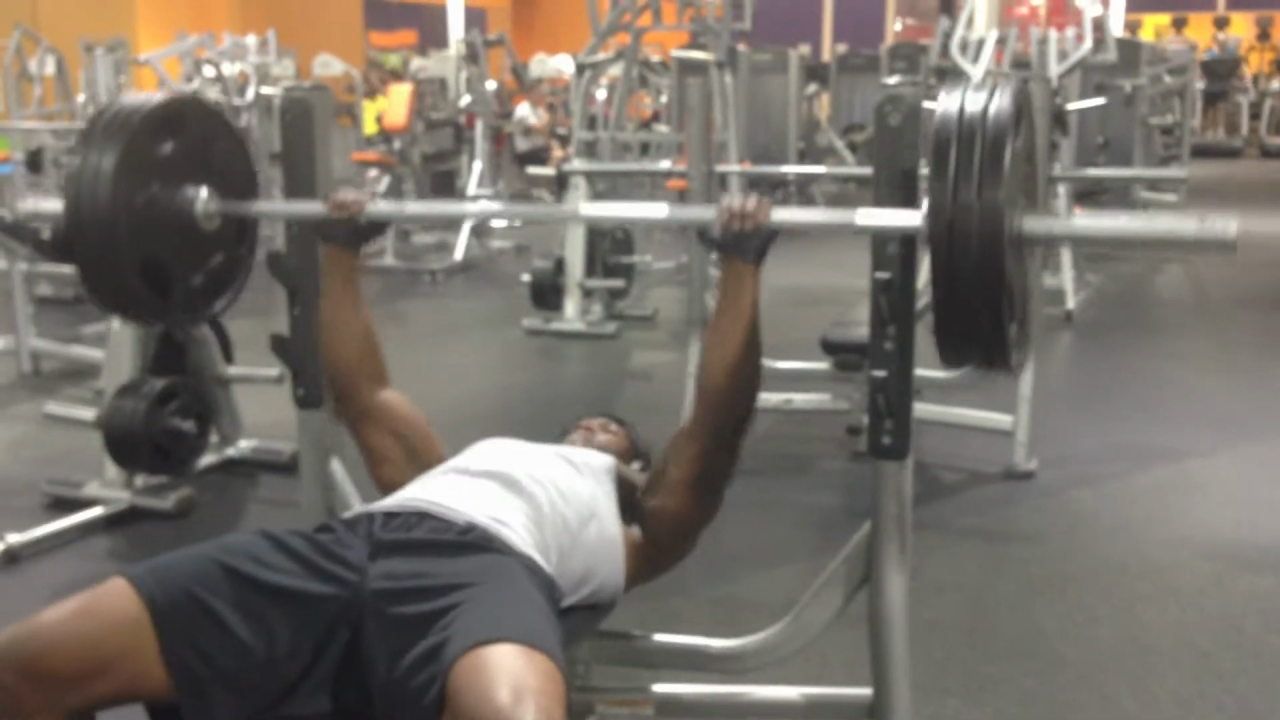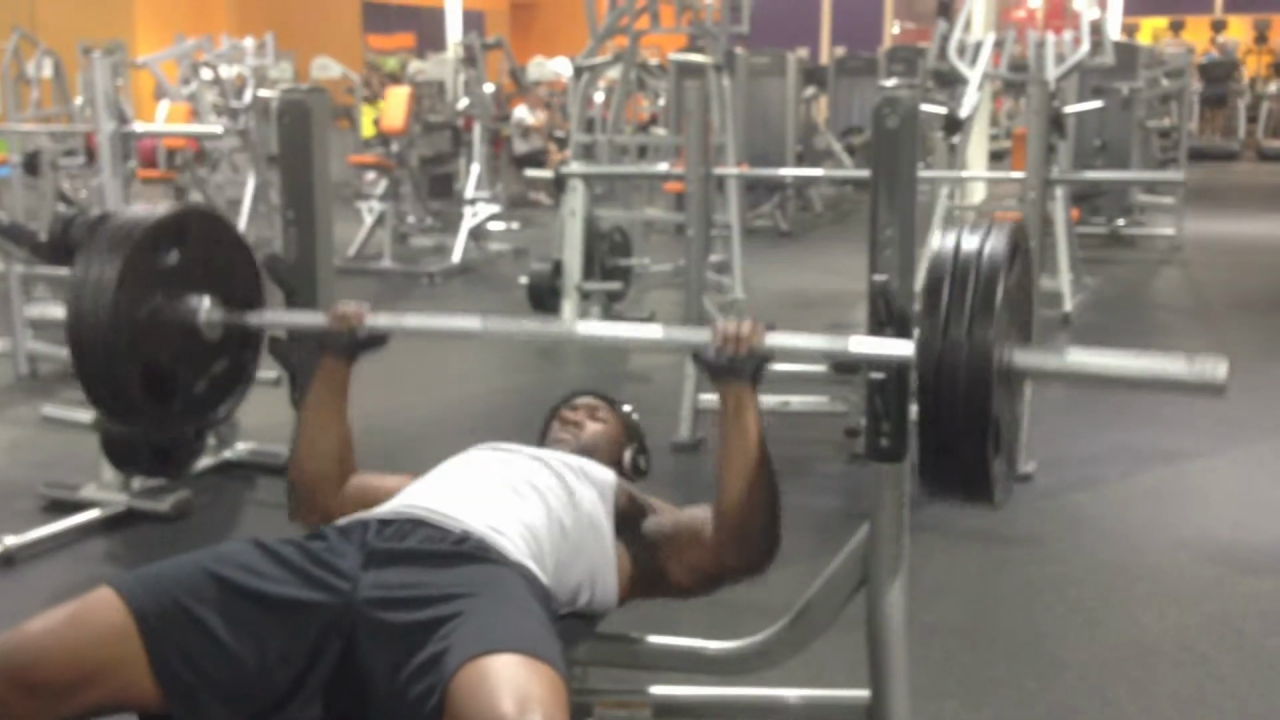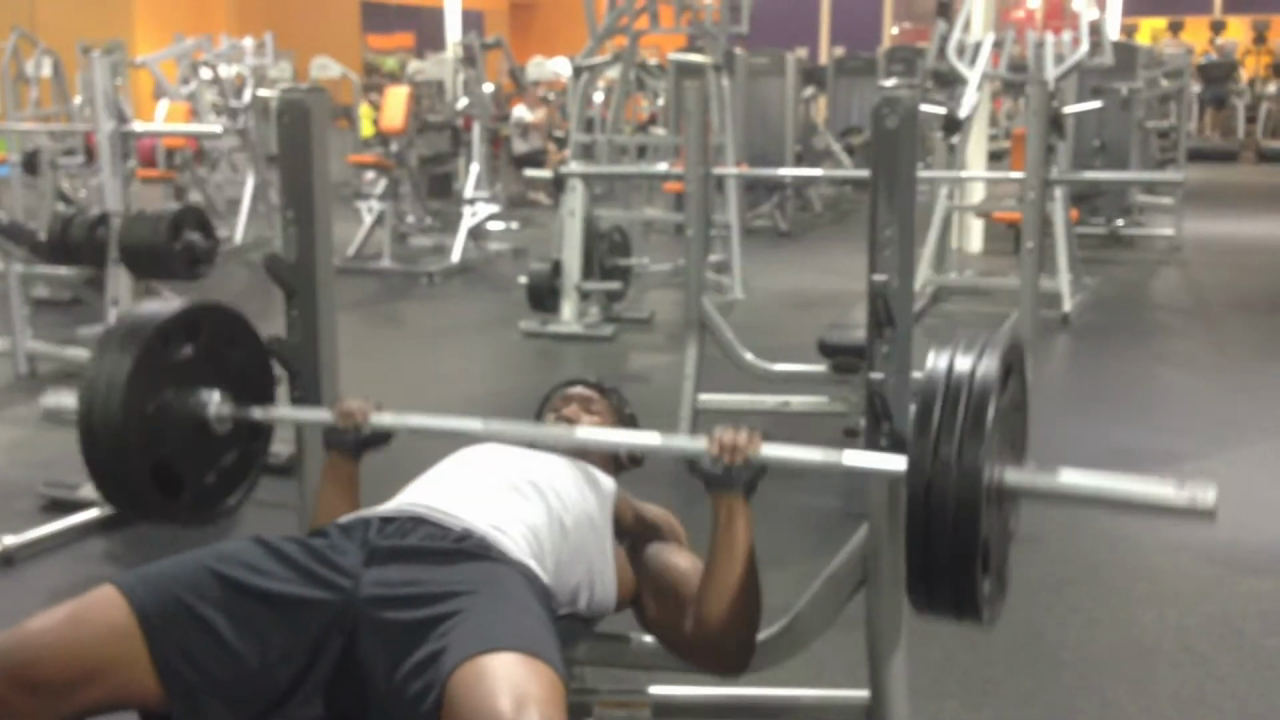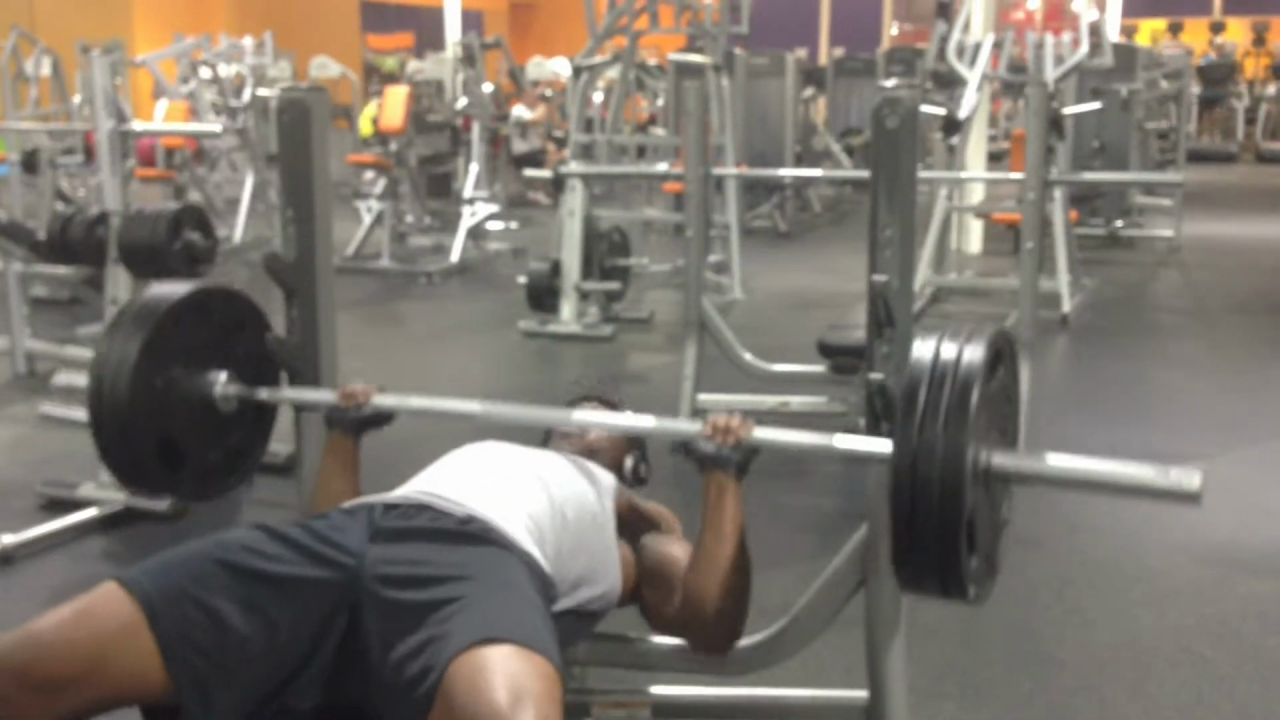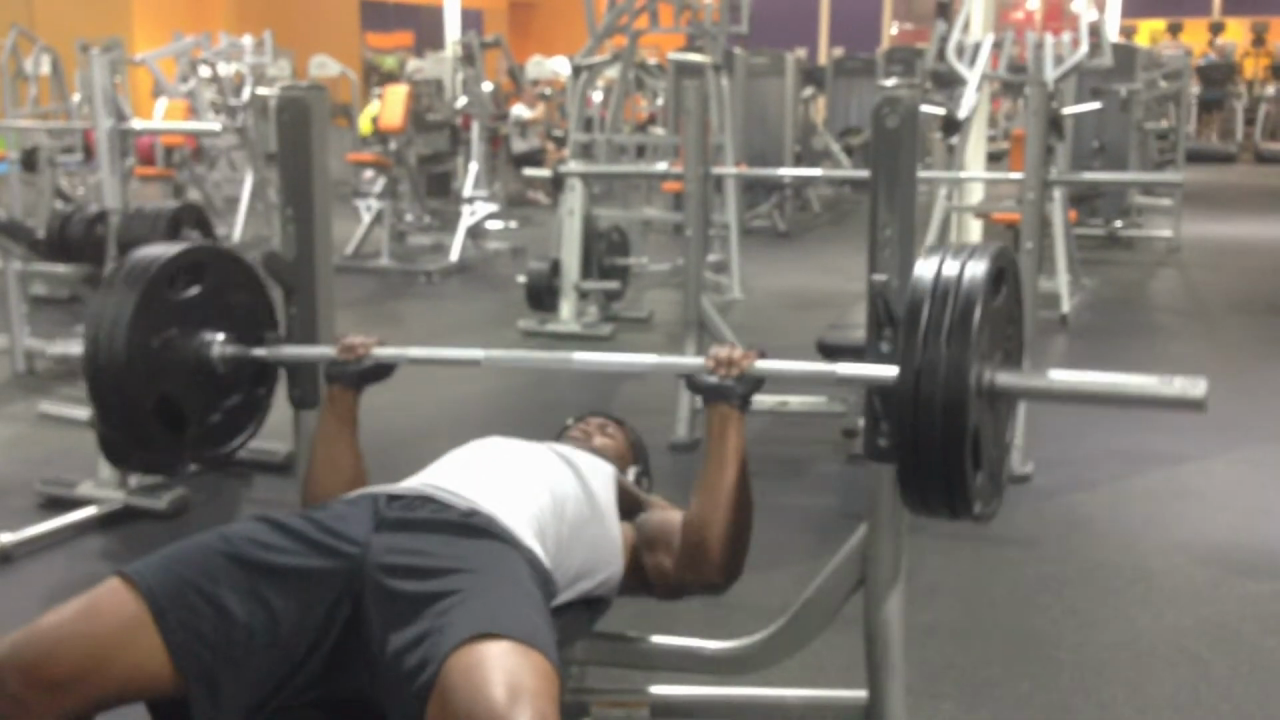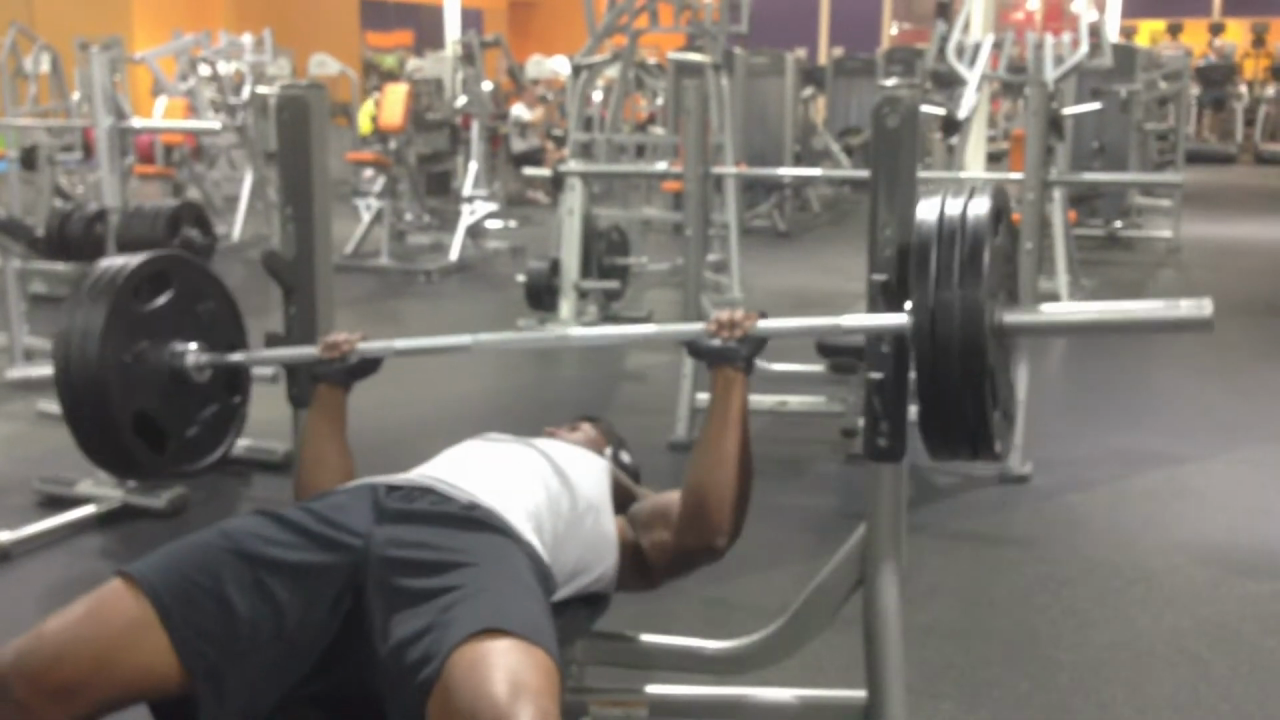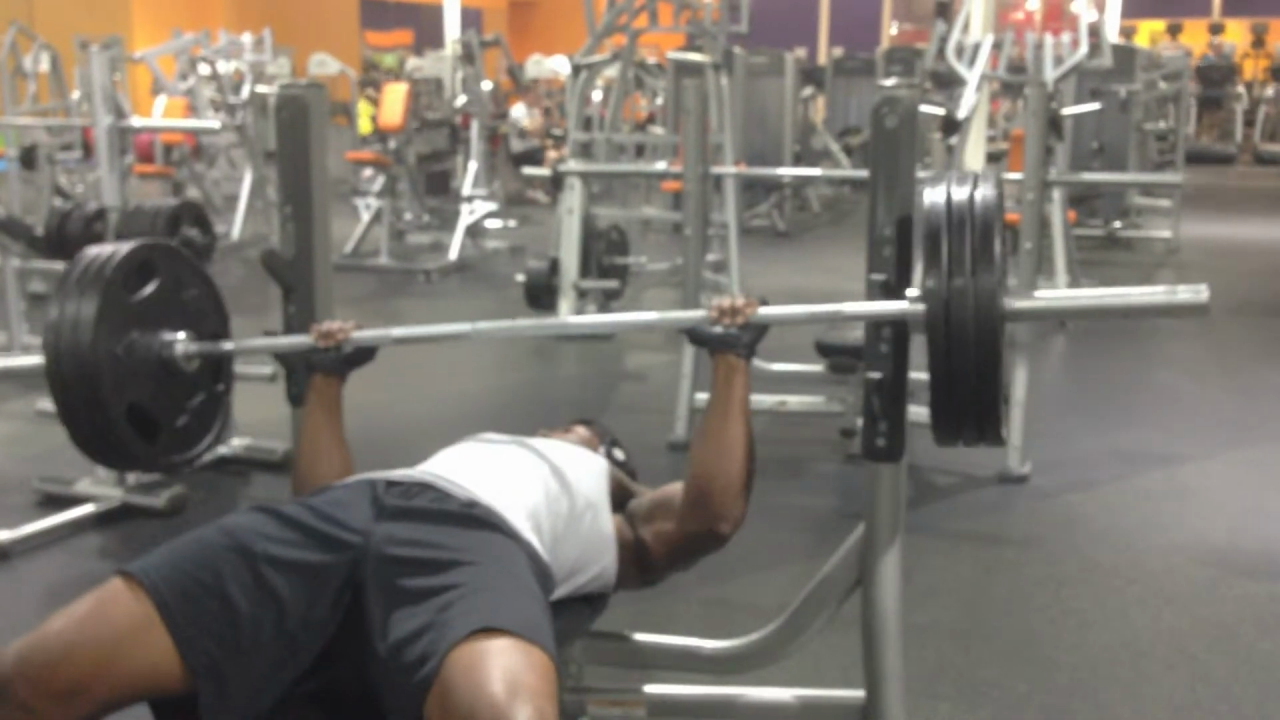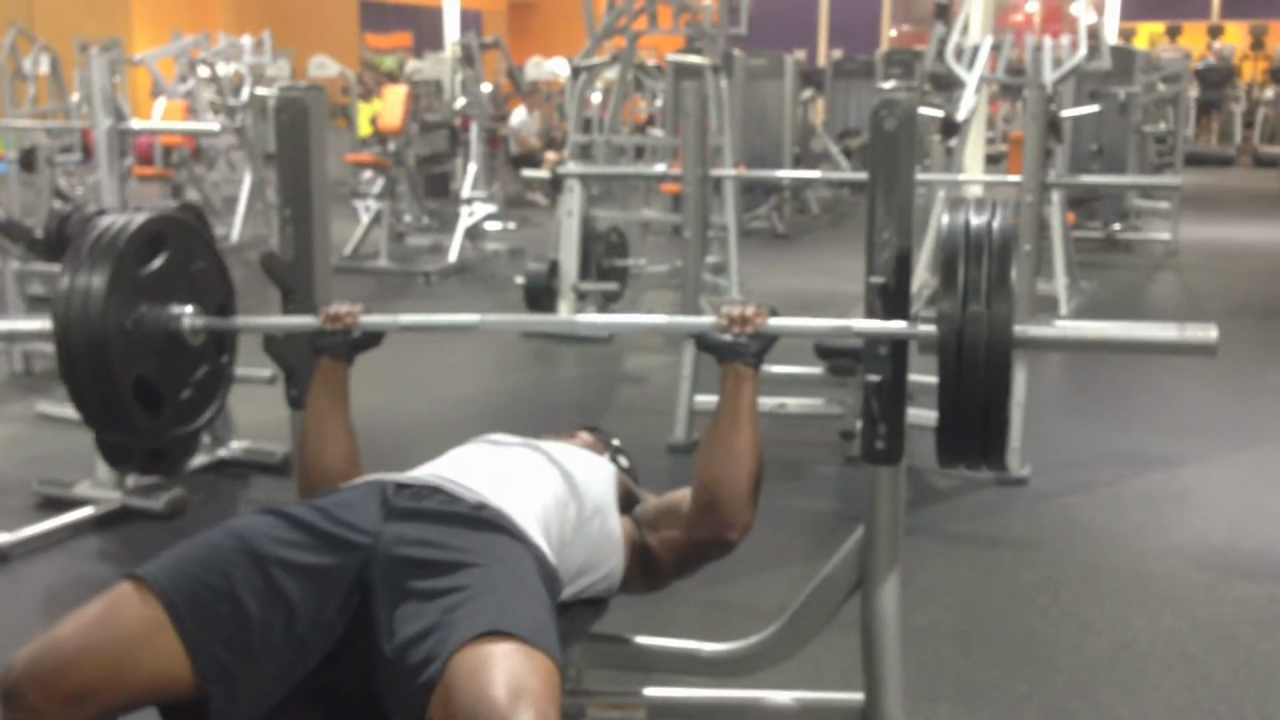
dt=0.3s
person 1, frame 1
left shoulder: (638, 520)
right shoulder: (462, 461)
left elbow: (717, 423)
right elbow: (362, 391)
left wrist: (740, 270)
right wrist: (341, 252)
right hip: (347, 545)
person 1, frame 2
left shoulder: (637, 527)
right shoulder: (474, 458)
left elbow: (743, 544)
right elbow: (318, 496)
left wrist: (737, 388)
right wrist: (333, 360)
left hip: (483, 576)
right hip: (342, 558)
person 1, frame 3
left shoulder: (638, 523)
right shoulder: (473, 454)
left elbow: (720, 643)
left wrist: (732, 493)
right wrist: (343, 454)
left hip: (484, 575)
right hip: (344, 553)
person 1, frame 4
left shoulder: (636, 521)
right shoulder: (484, 452)
left elbow: (710, 621)
left wrist: (725, 475)
right wrist: (344, 433)
left hip: (484, 562)
right hip: (353, 535)
person 1, frame 5
left shoulder: (632, 519)
right shoulder: (492, 448)
left elbow: (708, 563)
right elbow: (328, 503)
left wrist: (726, 410)
right wrist: (344, 390)
left hip: (484, 552)
right hip: (350, 526)
person 1, frame 6
left shoulder: (625, 521)
right shoulder: (488, 453)
left elbow: (709, 527)
right elbow: (321, 498)
left wrist: (729, 372)
right wrist: (332, 386)
left hip: (483, 546)
right hip: (350, 518)
person 1, frame 7
left shoulder: (626, 522)
right shoulder: (479, 449)
left elbow: (713, 511)
right elbow: (318, 493)
left wrist: (730, 359)
right wrist: (326, 377)
left hip: (482, 543)
right hip: (345, 516)
person 1, frame 8
left shoulder: (631, 526)
right shoulder: (479, 455)
left elbow: (720, 519)
right elbow: (327, 483)
left wrist: (739, 368)
right wrist: (333, 359)
left hip: (488, 546)
